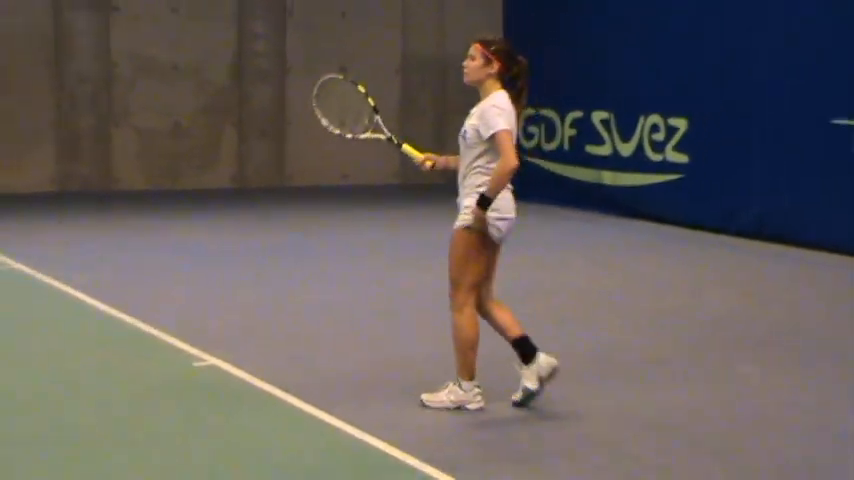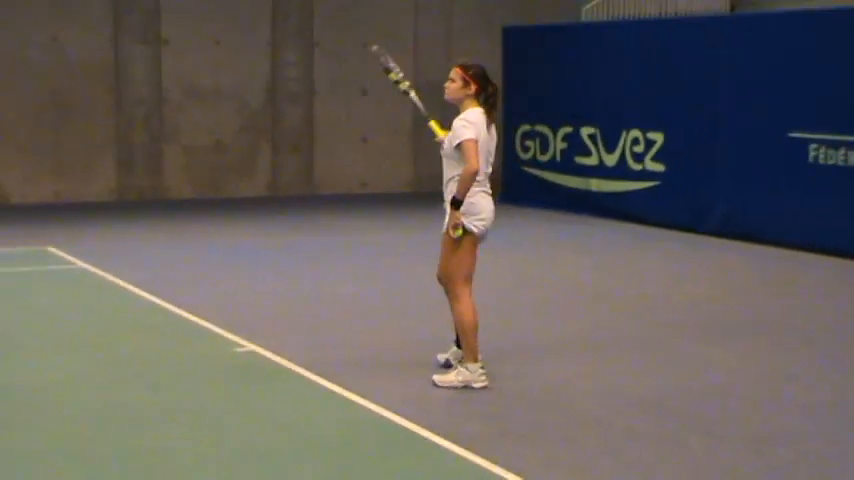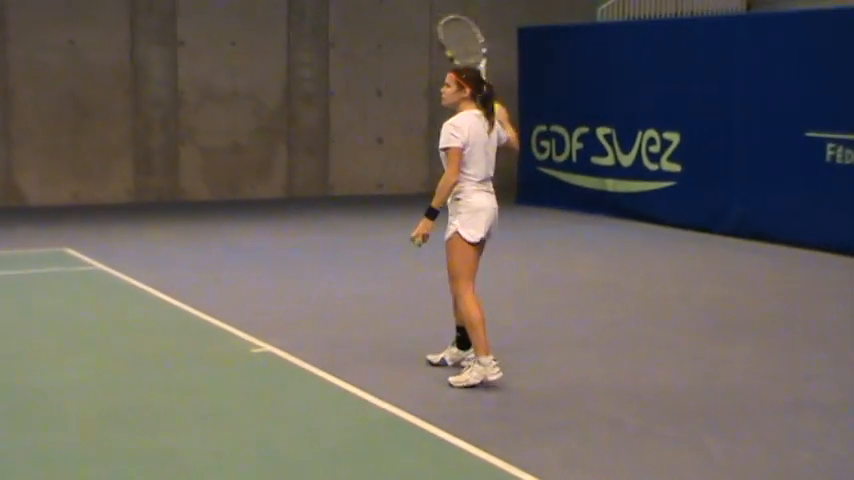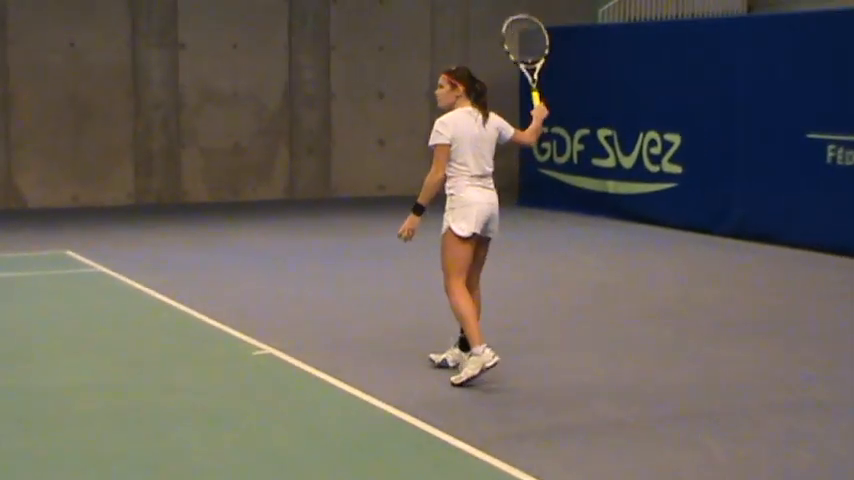
dt=0.3s
person 1, frame 1
left shoulder: (493, 106)
right shoulder: (493, 104)
left elbow: (508, 163)
left wrist: (481, 203)
right wrist: (444, 161)
left hip: (481, 211)
right hip: (488, 209)
left knee: (462, 298)
right knee: (482, 298)
left ankle: (466, 388)
right ankle: (535, 361)
person 1, frame 2
left shoulder: (464, 120)
right shoulder: (484, 118)
left elbow: (471, 167)
left wrist: (453, 205)
left hip: (467, 208)
right hip: (478, 206)
left knee: (460, 288)
right knee: (446, 278)
left ankle: (472, 368)
right ankle: (462, 349)
person 1, frame 3
left shoulder: (455, 125)
right shoulder: (490, 122)
left elbow: (451, 177)
right elbow: (515, 144)
left wrist: (429, 217)
right wrist: (505, 119)
left hip: (467, 207)
right hip: (486, 203)
left knee: (463, 288)
right knee: (459, 282)
left ankle: (485, 362)
right ankle: (462, 348)
person 1, frame 4
left shoulder: (446, 123)
right shoulder: (491, 119)
left elbow: (438, 174)
right elbow: (528, 139)
left wrist: (415, 213)
right wrist: (539, 116)
left hip: (464, 203)
right hip: (489, 202)
left knee: (454, 284)
right knee: (471, 283)
left ankle: (480, 351)
right ankle: (463, 349)
